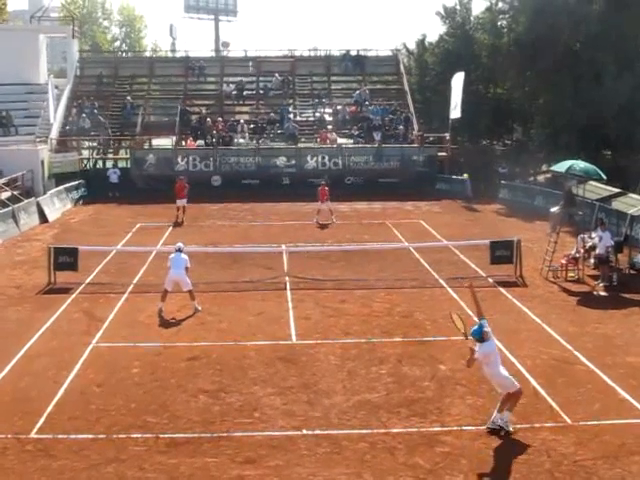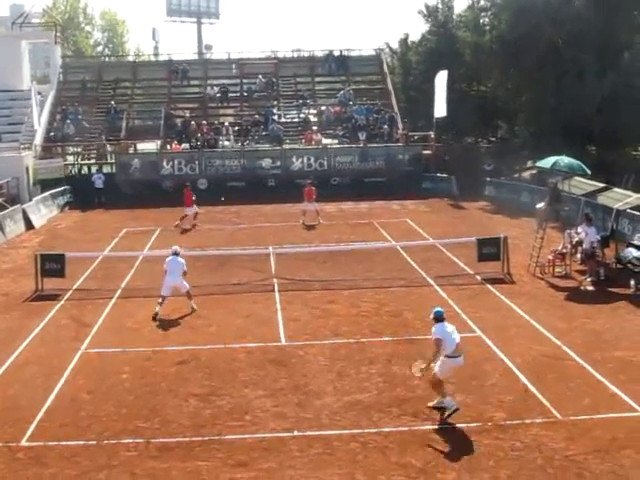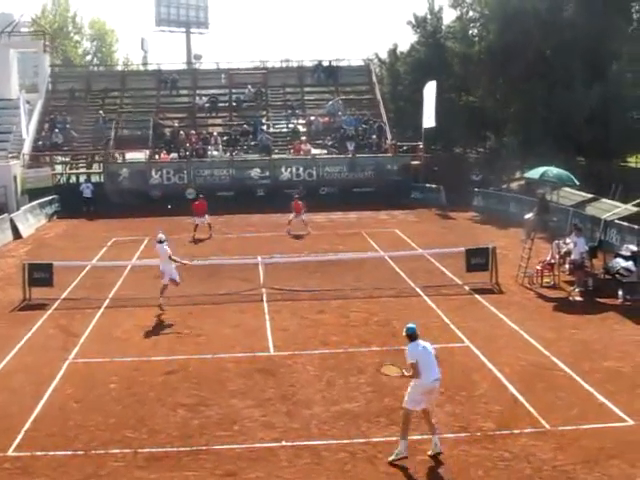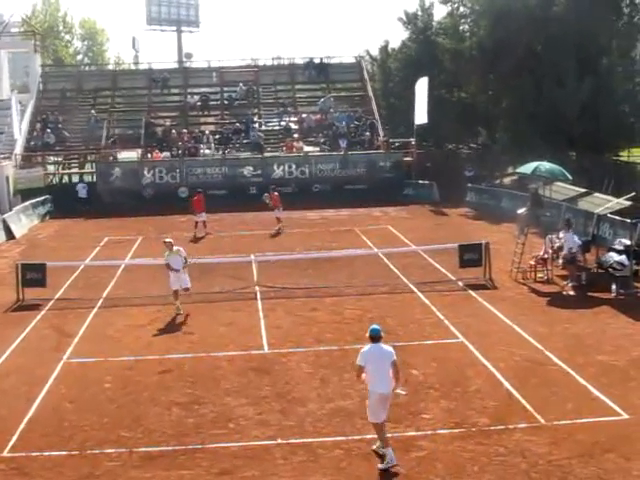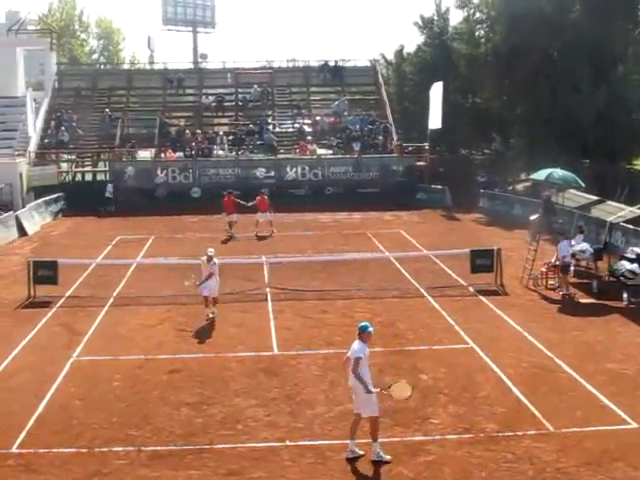
dt=1s
person 1, frame 1
left shoulder: (483, 329)
right shoulder: (483, 349)
left elbow: (479, 312)
right elbow: (469, 365)
left wrist: (473, 292)
right wrist: (472, 354)
left hip: (496, 371)
right hip: (496, 374)
left knee: (509, 393)
right knee: (518, 392)
left ankle: (494, 421)
right ankle: (503, 420)
person 1, frame 2
left shoulder: (437, 329)
right shoulder: (451, 327)
left elbow: (437, 350)
left wrist: (427, 365)
left hip: (450, 360)
right hip: (459, 358)
left knee: (433, 382)
right knee: (436, 376)
left ankle: (451, 404)
right ankle: (441, 401)
person 1, frame 3
left shoulder: (410, 349)
right shoulder: (427, 345)
left elbow: (416, 374)
right elbow: (437, 364)
left wrist: (406, 375)
left hip: (421, 384)
right hip: (435, 382)
left knee: (406, 416)
right knee: (426, 413)
left ankle: (401, 450)
right ankle: (436, 446)
person 1, frame 4
left shoulder: (365, 352)
right shoulder: (389, 350)
left elbow: (358, 375)
right elbow: (396, 372)
right wrist: (395, 385)
left hip: (375, 391)
right hip: (387, 390)
left knee: (377, 424)
right knee: (381, 421)
left ankle: (390, 458)
right ankle: (381, 447)
person 1, frame 5
left shoulder: (357, 345)
right shoulder: (360, 348)
left elbow: (346, 362)
right elbow: (354, 370)
right wrist: (366, 386)
left hip: (358, 386)
right hip: (363, 386)
left knee: (358, 416)
right knee: (374, 418)
left ankle: (351, 449)
right ankle: (376, 453)
